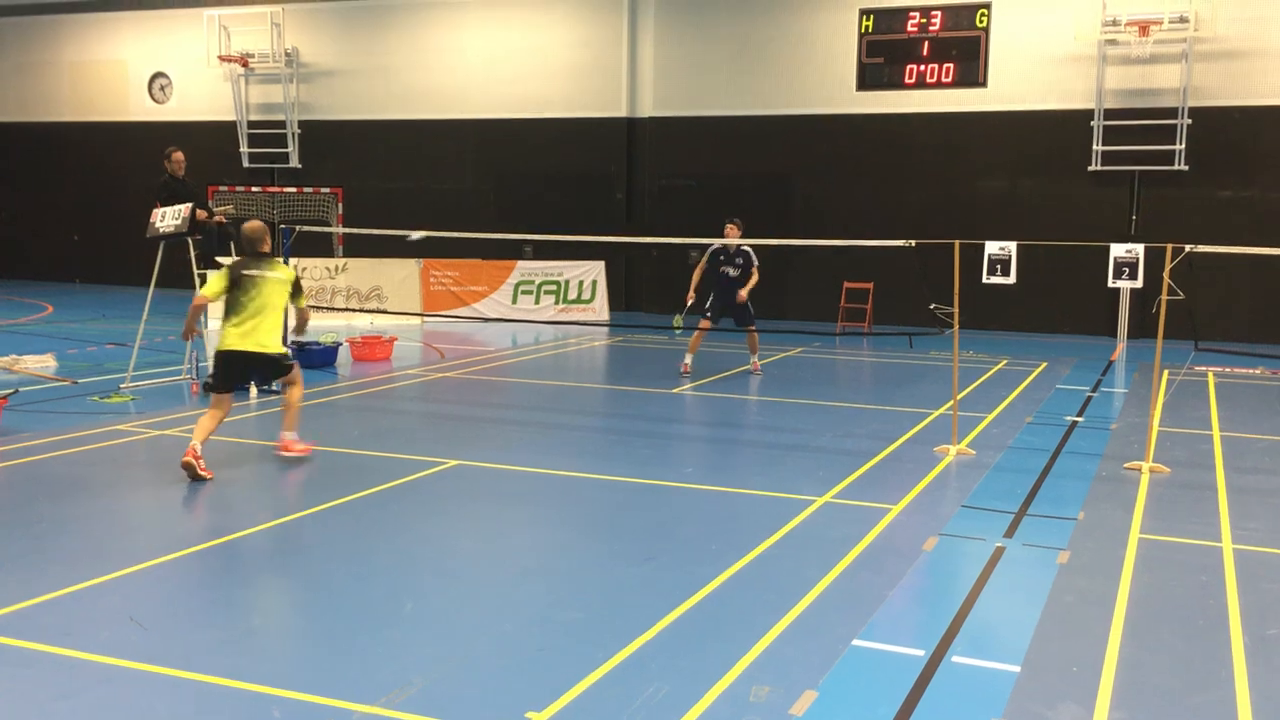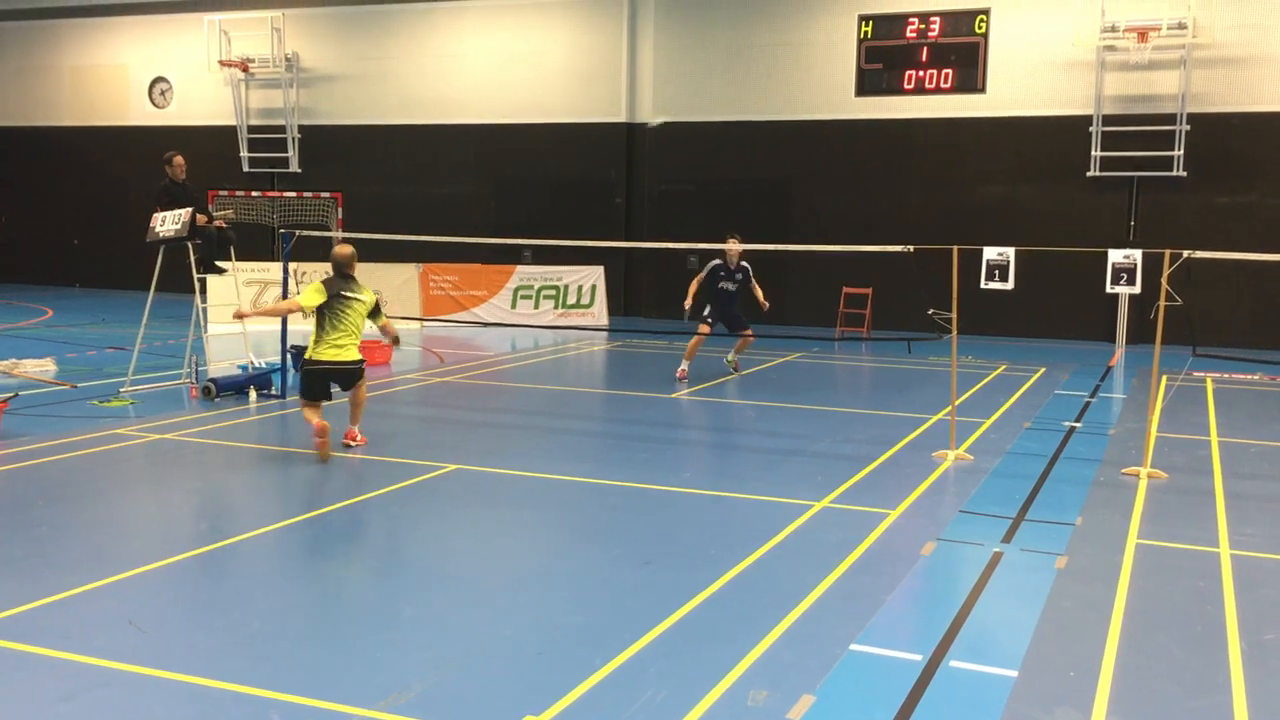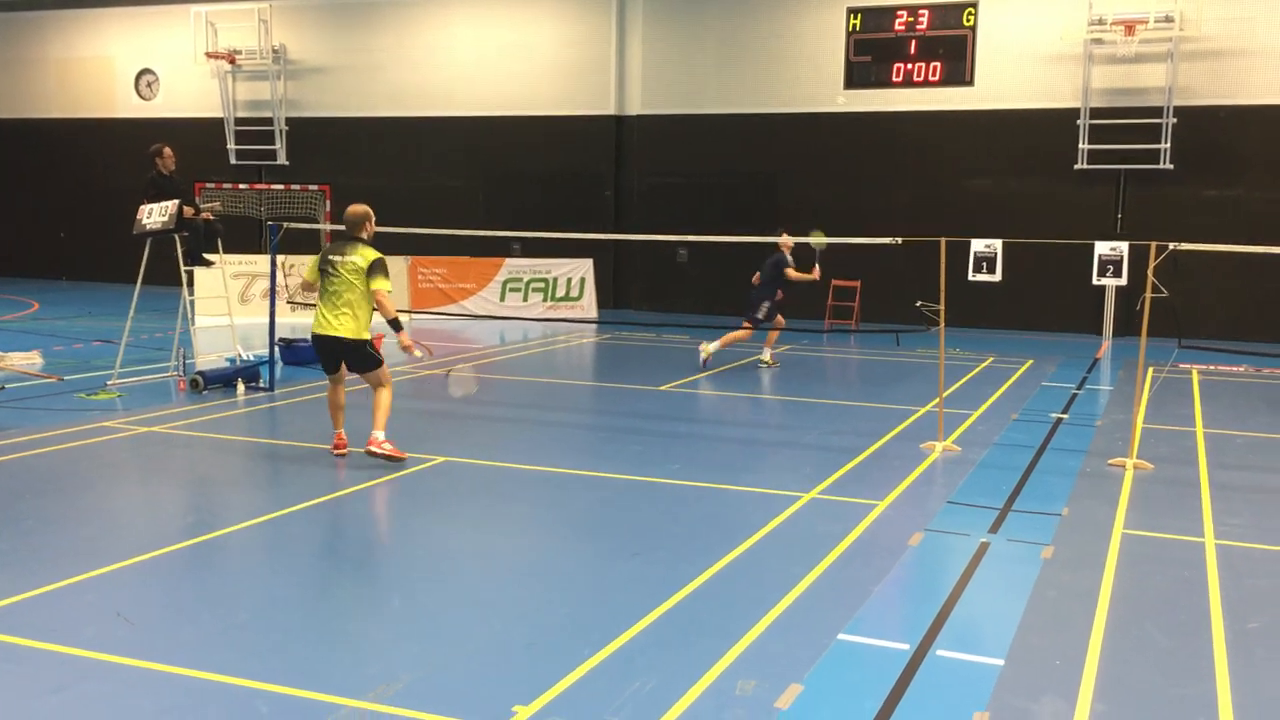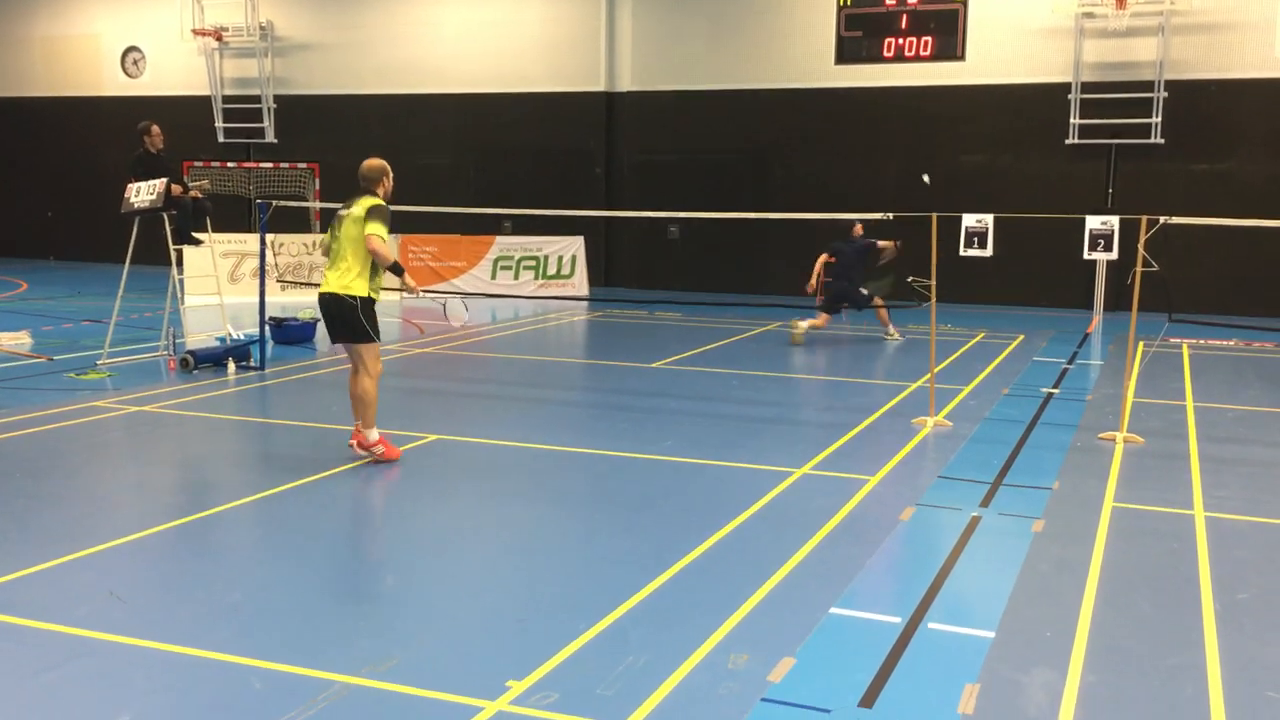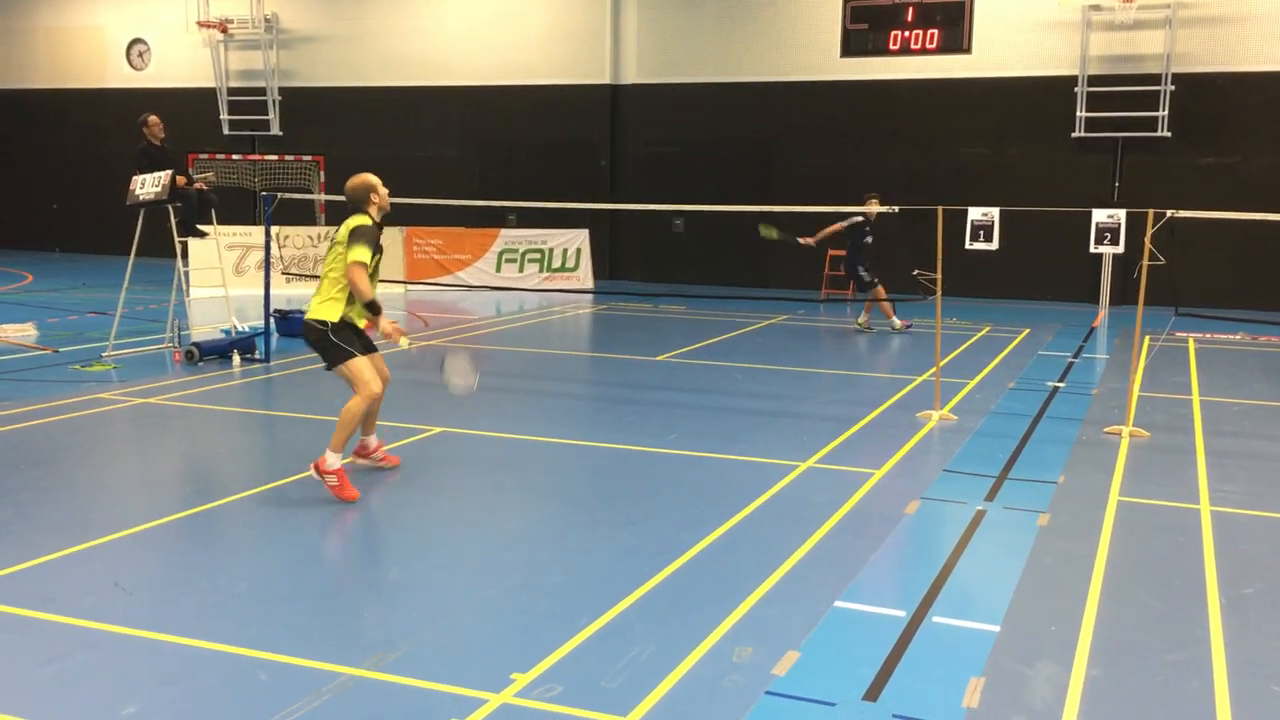
dt=0.4s
person 1, frame 1
left shoulder: (232, 269)
right shoulder: (287, 274)
left elbow: (199, 302)
right elbow: (303, 312)
left wrist: (189, 325)
right wrist: (300, 326)
left hip: (229, 350)
right hip: (266, 352)
left knee: (217, 410)
right knee: (295, 381)
left ankle: (194, 450)
right ankle: (288, 440)
person 1, frame 2
left shoulder: (325, 287)
right shoulder: (368, 296)
left elbow: (292, 305)
right elbow: (386, 327)
left wrist: (252, 312)
right wrist: (394, 338)
left hip: (318, 362)
right hip: (349, 363)
left knee: (310, 408)
right knee: (358, 384)
left ankle: (318, 426)
right ankle: (353, 432)
person 1, frame 3
left shoulder: (328, 253)
right shoulder: (373, 258)
left elbow: (306, 285)
right elbow: (380, 298)
right wrist: (401, 332)
left hip: (321, 334)
right hip: (353, 337)
left knee: (336, 382)
right knee: (383, 384)
left ankle: (339, 437)
right ankle: (378, 439)
person 1, frame 4
left shoulder: (346, 209)
right shoulder: (377, 207)
left elbow: (327, 249)
right elbow: (374, 244)
right wrist: (402, 274)
left hip: (330, 294)
right hip: (353, 296)
left knee: (360, 366)
right knee: (371, 370)
left ankle: (362, 433)
right ankle: (369, 438)
person 1, frame 5
left shoulder: (353, 227)
right shoulder: (365, 228)
right elbow: (357, 276)
left wrist: (370, 316)
right wrist: (379, 316)
left hip: (343, 321)
right hip: (330, 324)
left knee: (381, 377)
right knee: (369, 390)
left ankle: (367, 446)
right ankle: (329, 463)
